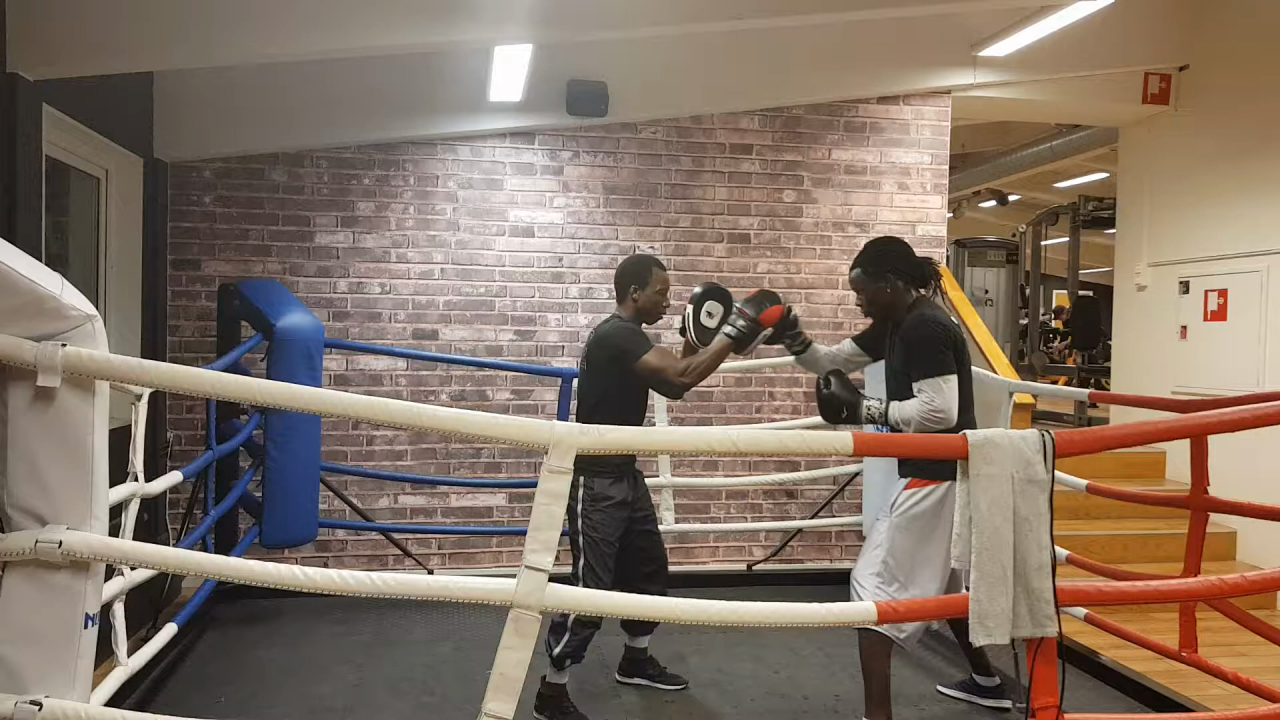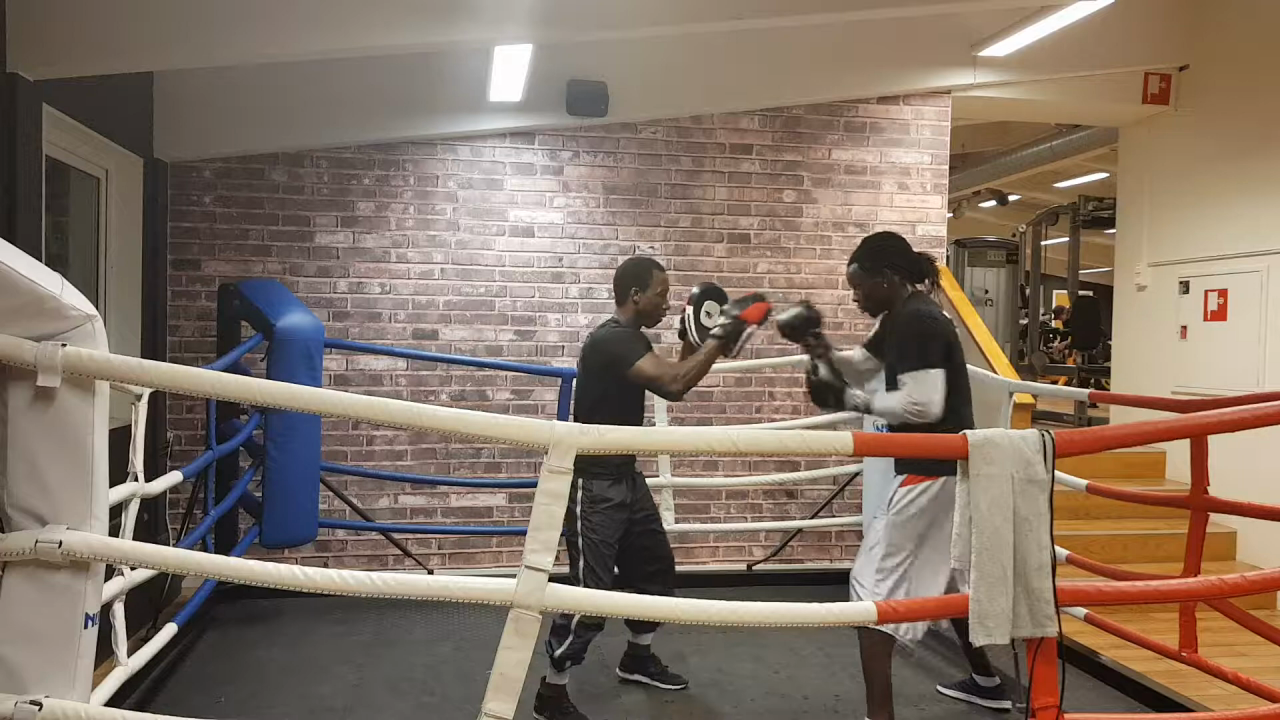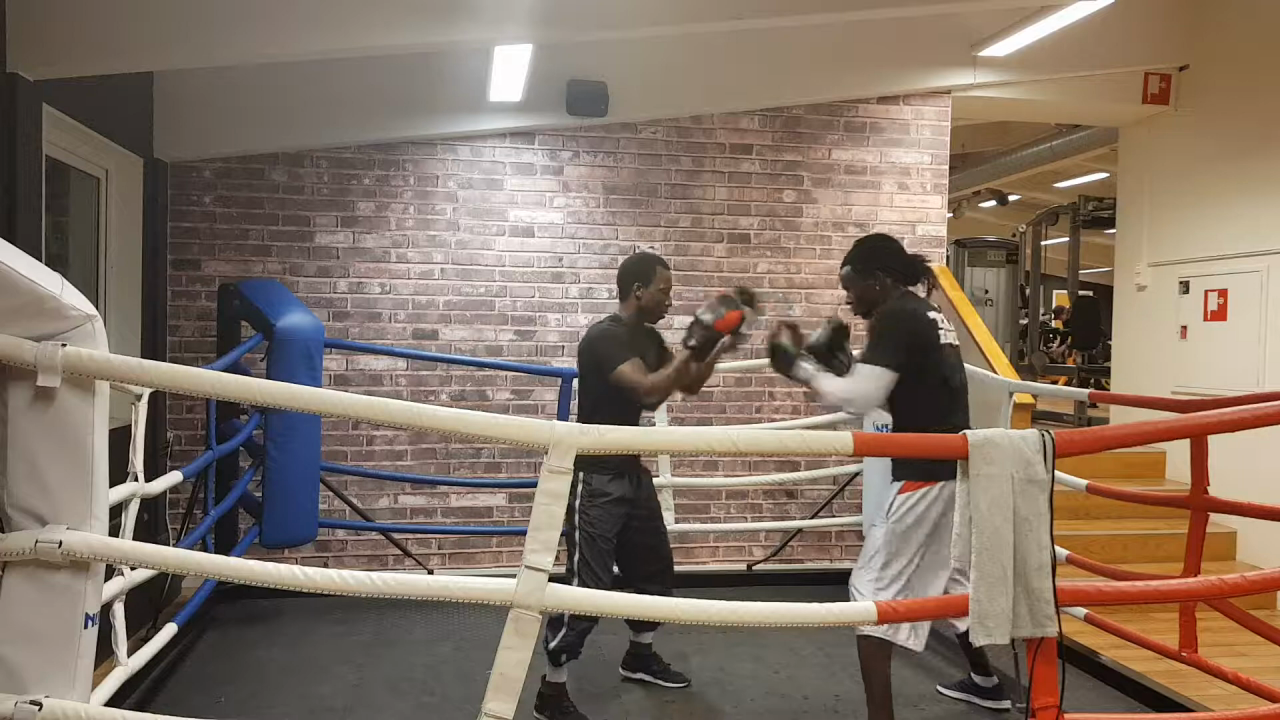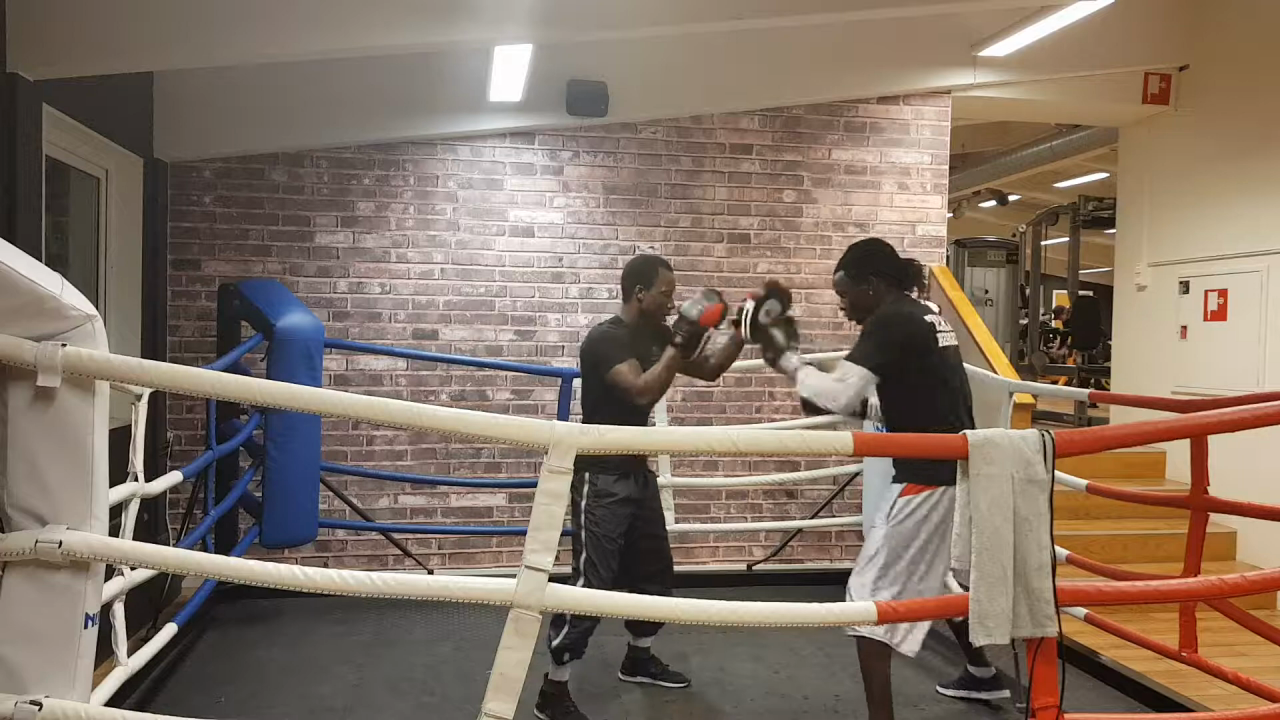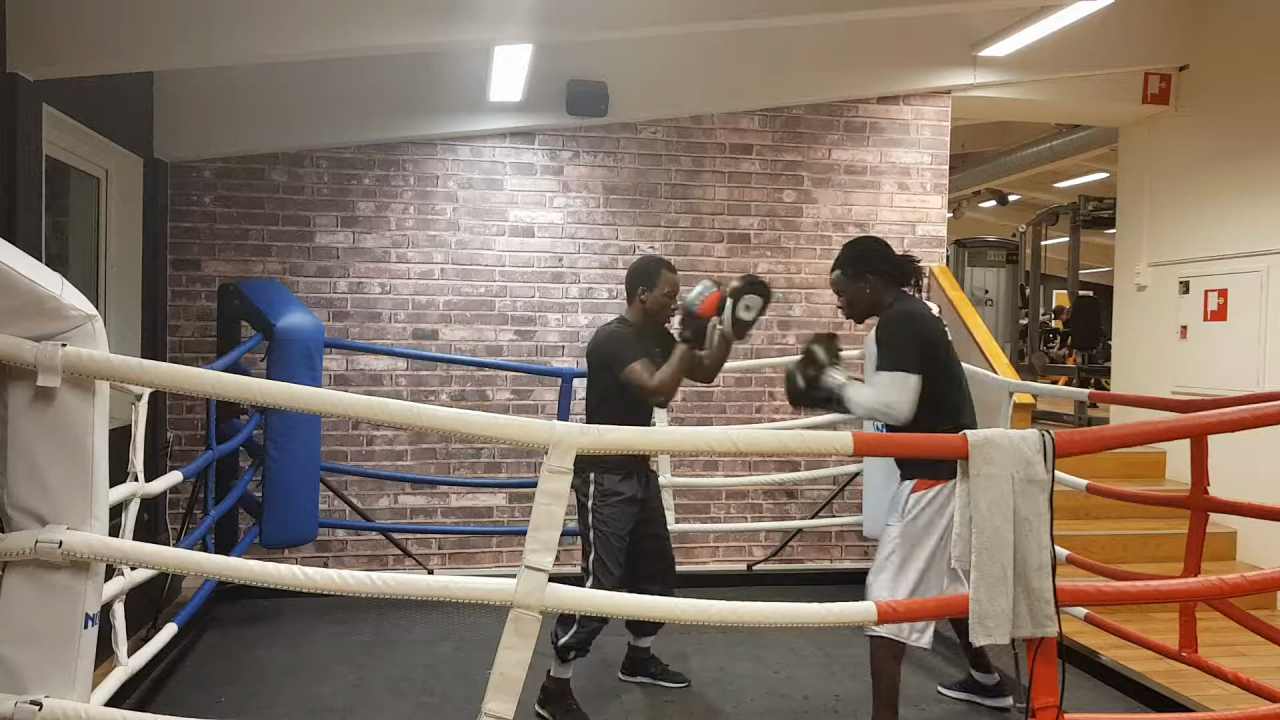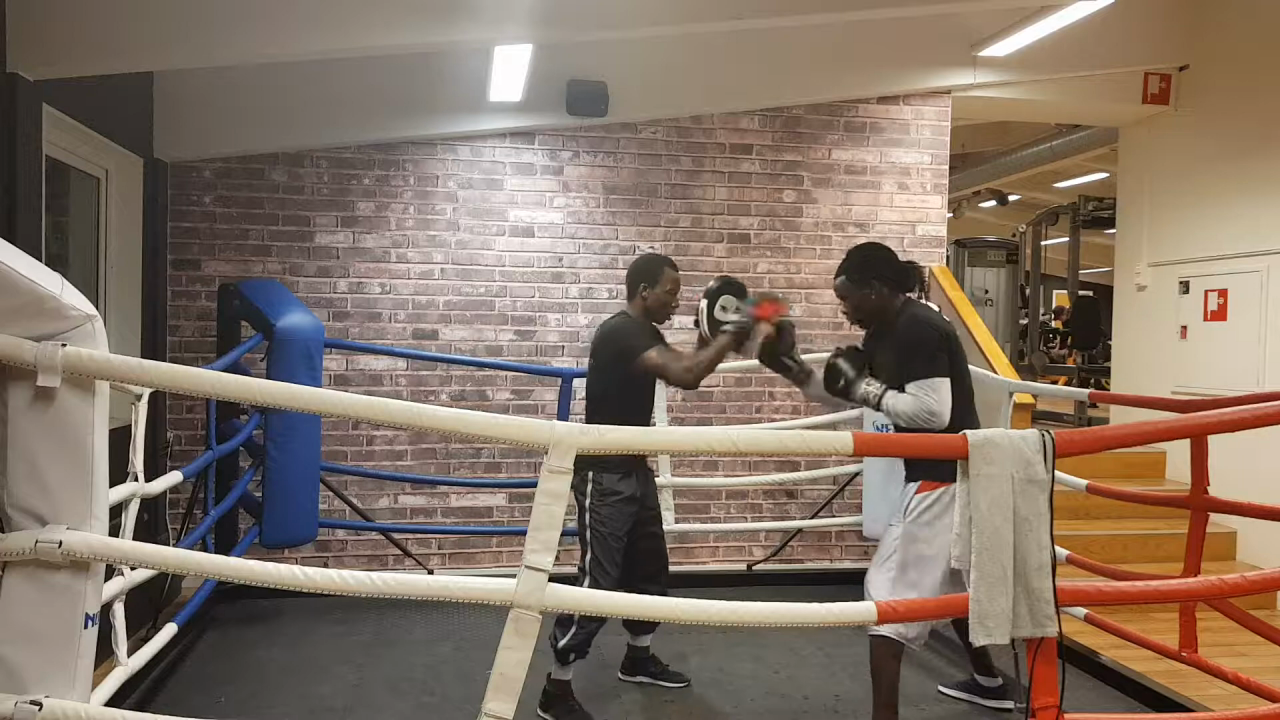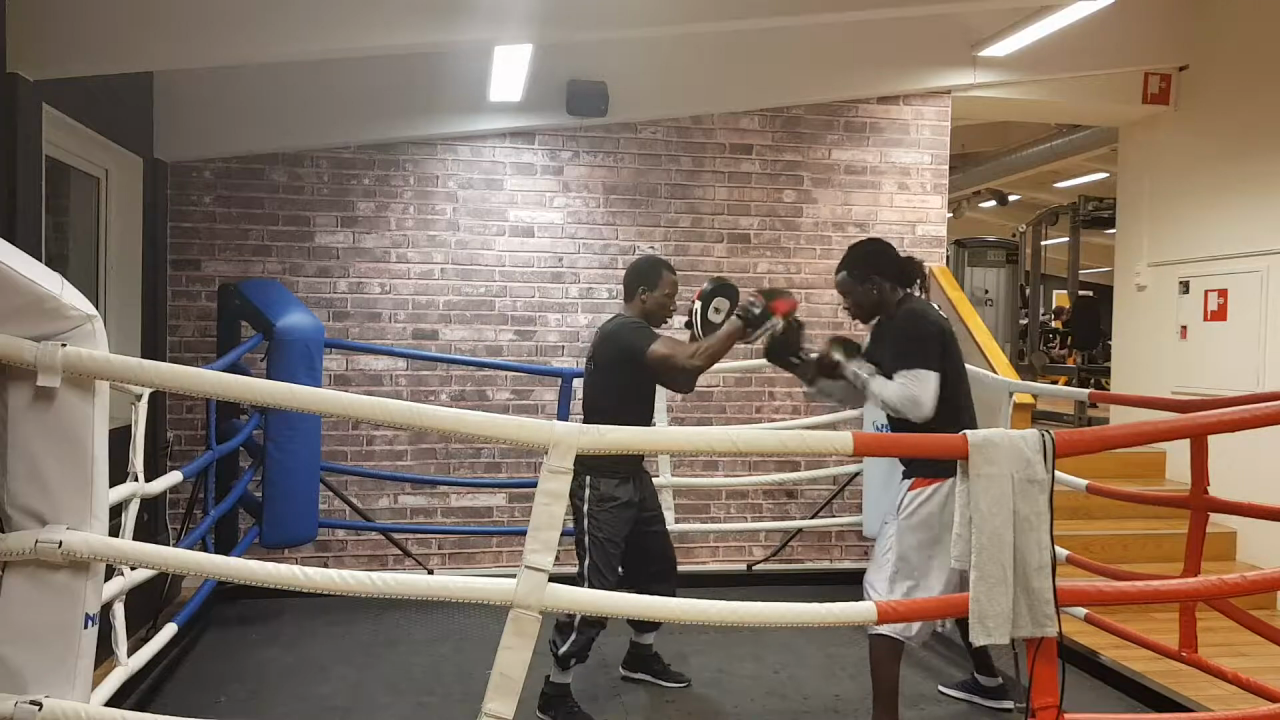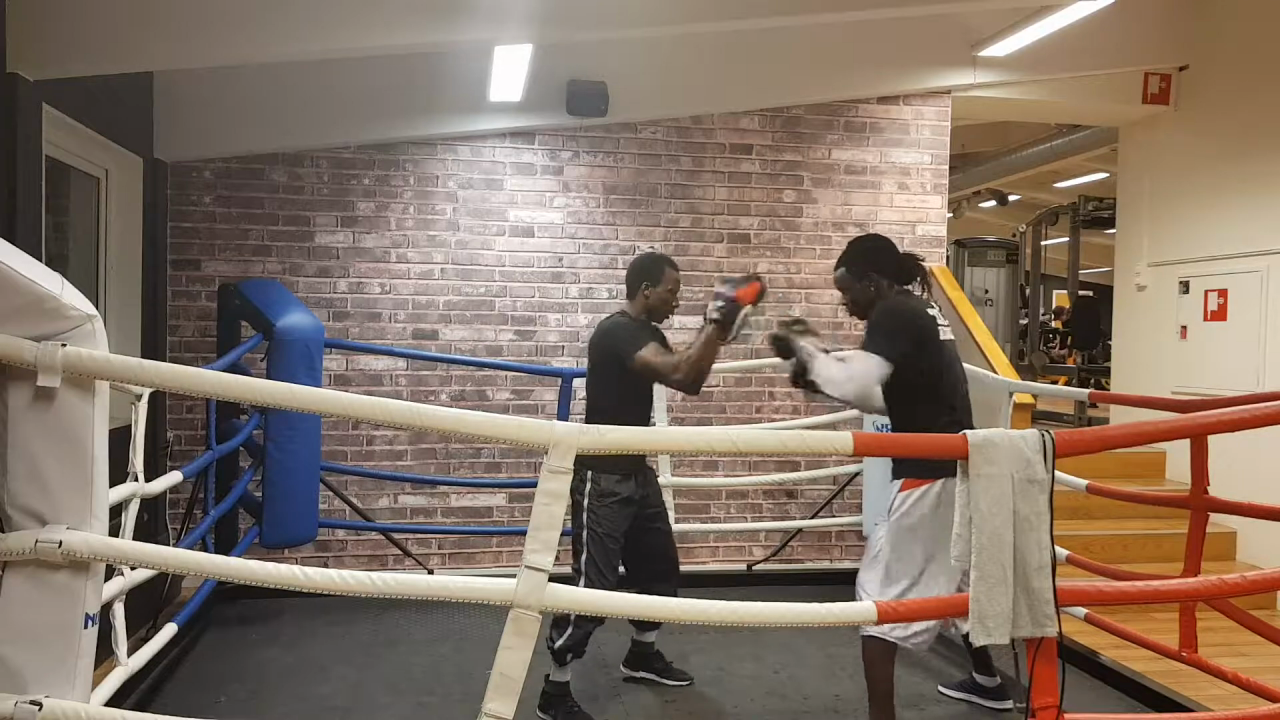
dt=0.1s
person 1, frame 1
left shoulder: (926, 327)
right shoulder: (896, 324)
left elbow: (939, 413)
right elbow: (839, 359)
left wrist: (865, 410)
right wrist: (798, 342)
left hip: (932, 476)
right hip: (946, 473)
left knee: (874, 588)
right knee: (946, 579)
right ankle: (985, 680)
person 1, frame 2
left shoulder: (918, 321)
right shoulder: (900, 319)
left elbow: (923, 407)
right elbow: (860, 367)
left wrist: (850, 397)
right wrist: (817, 344)
left hip: (929, 473)
right hip: (943, 470)
left knee: (873, 587)
right knee: (944, 578)
person 1, frame 3
left shoulder: (898, 319)
right shoulder: (923, 315)
left elbow: (860, 398)
right elbow: (904, 390)
left wrist: (799, 364)
left hip: (927, 477)
right hip: (953, 471)
left knee: (874, 593)
right knee: (942, 580)
person 1, frame 4
left shoulder: (892, 323)
right shoulder: (922, 318)
left elbow: (841, 396)
left wrist: (784, 359)
right wrist: (845, 388)
left hip: (928, 479)
right hip: (953, 472)
left knee: (871, 595)
right knee: (932, 578)
right ankle: (981, 673)
person 1, frame 5
left shoulder: (904, 324)
right shoulder: (901, 319)
left elbow: (890, 408)
right elbow: (871, 389)
left wrist: (828, 378)
right wrist: (821, 382)
left hip: (936, 477)
right hip: (949, 471)
left knee: (891, 594)
right knee: (939, 579)
right ankle: (985, 678)
person 1, frame 6
left shoulder: (918, 328)
right shoulder: (888, 329)
left elbow: (932, 413)
right elbow: (857, 392)
left wrist: (865, 391)
right wrist: (795, 367)
left hip: (941, 478)
right hip: (949, 474)
left knee: (889, 594)
right knee: (947, 581)
right ankle: (988, 681)
person 1, frame 7
left shoulder: (909, 322)
right shoulder: (900, 321)
left elbow: (915, 404)
right elbow: (861, 392)
left wrist: (853, 369)
right wrist: (825, 370)
left hip: (937, 475)
right hip: (959, 470)
left knee: (889, 591)
right knee: (950, 579)
right ankle: (988, 681)
person 1, frame 8
left shoulder: (895, 316)
right shoulder: (914, 314)
left elbow: (852, 387)
right elbow: (888, 398)
left wrist: (805, 347)
right wrist: (814, 367)
left hip: (930, 476)
right hip: (955, 470)
left knee: (882, 592)
right knee: (951, 579)
right ankle: (988, 681)
person 2, frame 1
left shoulder: (632, 335)
right shoulder: (615, 335)
left elbow: (672, 385)
right elbow: (681, 377)
left wrist: (699, 337)
right wrist: (736, 334)
left hip: (625, 474)
right hip: (594, 480)
left knee: (648, 572)
right knee: (592, 587)
left ankle: (635, 661)
person 2, frame 2
left shoulder: (633, 338)
right shoulder: (610, 340)
left elbow: (670, 388)
right elbow: (674, 383)
left wrist: (696, 338)
right wrist: (722, 337)
left hip: (625, 475)
right hip: (593, 482)
left knee: (655, 569)
right knee: (592, 591)
left ankle: (637, 658)
person 2, frame 3
left shoulder: (646, 335)
right shoulder: (604, 337)
left elbow: (690, 383)
right elbow: (650, 392)
left wrist: (720, 336)
right wrist: (695, 344)
left hip: (630, 471)
right hip: (595, 477)
left knee: (654, 569)
right knee: (588, 585)
left ankle: (640, 656)
person 2, frame 4
left shoulder: (654, 335)
right shoulder: (604, 339)
left elbow: (709, 369)
right elbow: (643, 393)
left wrist: (743, 330)
right wrist: (682, 342)
left hip: (635, 471)
right hip: (600, 477)
left knee: (654, 571)
right knee: (593, 585)
left ankle: (639, 659)
person 2, frame 5
left shoulder: (653, 335)
right shoulder: (613, 339)
left elbow: (705, 371)
right elbow: (659, 392)
left wrist: (733, 323)
right wrist: (689, 334)
left hip: (637, 470)
right hip: (603, 476)
left knee: (654, 571)
right knee: (601, 583)
left ankle: (638, 660)
person 2, frame 6
left shoulder: (646, 331)
right shoulder: (618, 332)
left elbow: (689, 374)
right elbow: (685, 373)
left wrist: (715, 329)
right wrist: (734, 333)
left hip: (634, 469)
right hip: (602, 475)
left knee: (650, 570)
right knee: (598, 583)
left ankle: (638, 659)
person 2, frame 7
left shoulder: (644, 333)
right shoulder: (620, 332)
left elbow: (682, 379)
right elbow: (690, 362)
left wrist: (711, 328)
right wrist: (744, 320)
left hip: (631, 473)
right hip: (598, 478)
left knee: (656, 570)
right knee: (598, 586)
left ankle: (640, 656)
person 2, frame 8
left shoulder: (646, 334)
right shoulder: (616, 331)
left elbow: (691, 383)
right elbow: (675, 371)
left wrist: (714, 327)
right wrist: (718, 321)
left hip: (635, 470)
right hip: (601, 475)
left knee: (659, 567)
right knee: (595, 584)
left ankle: (642, 654)
